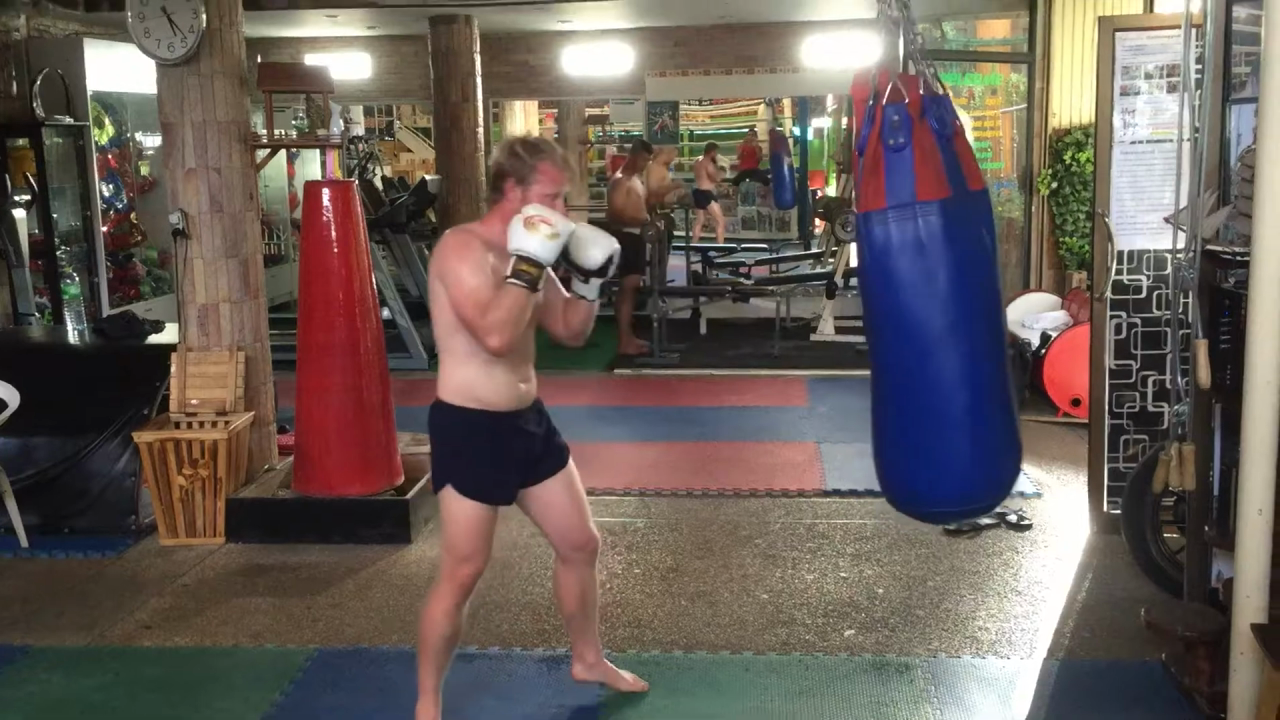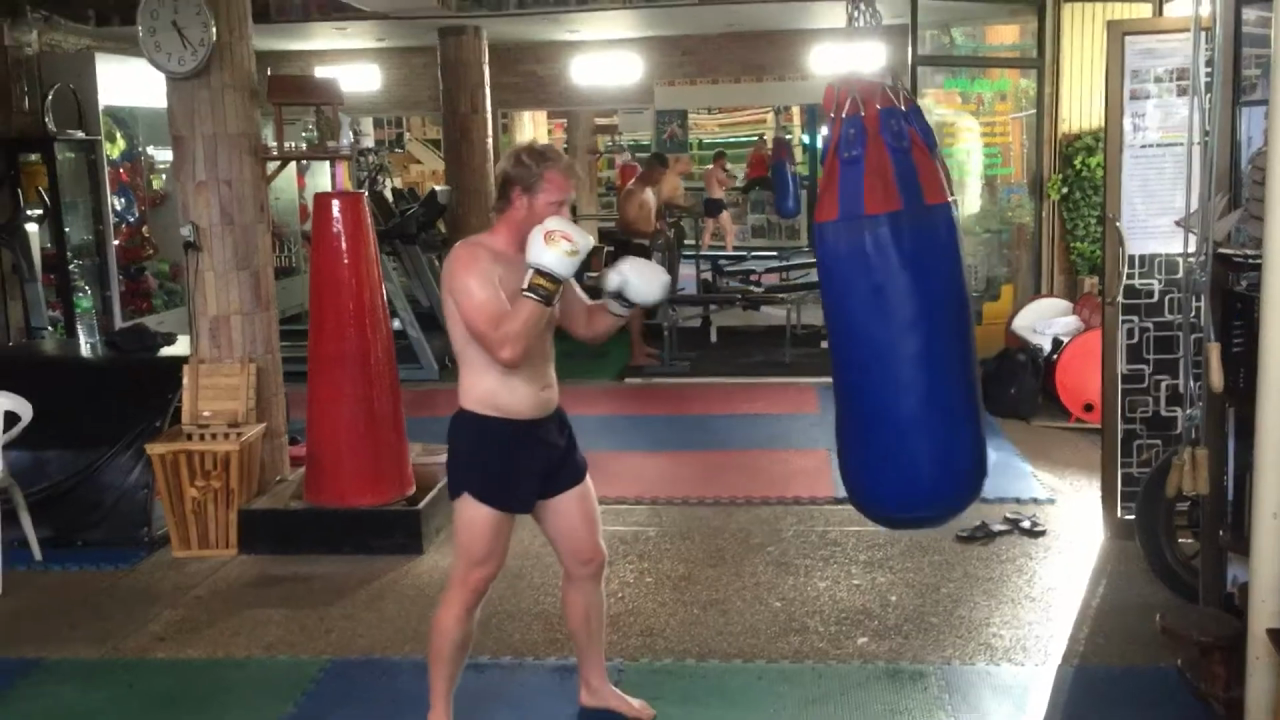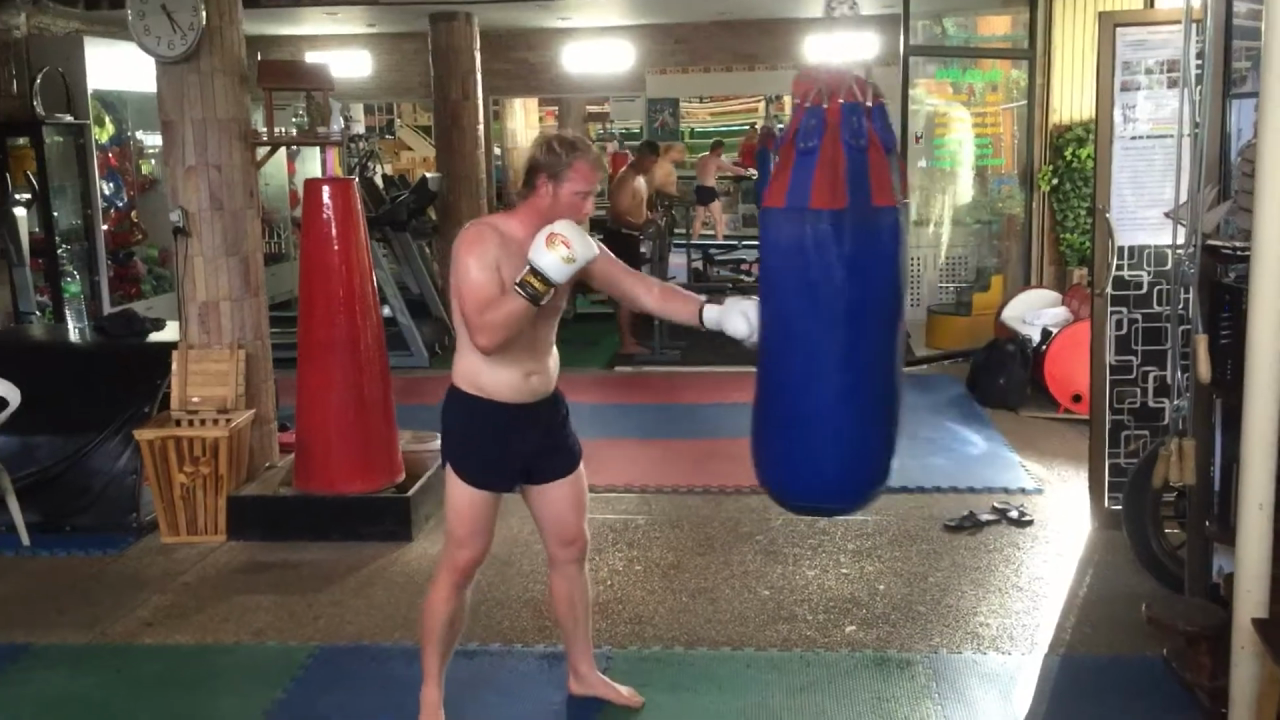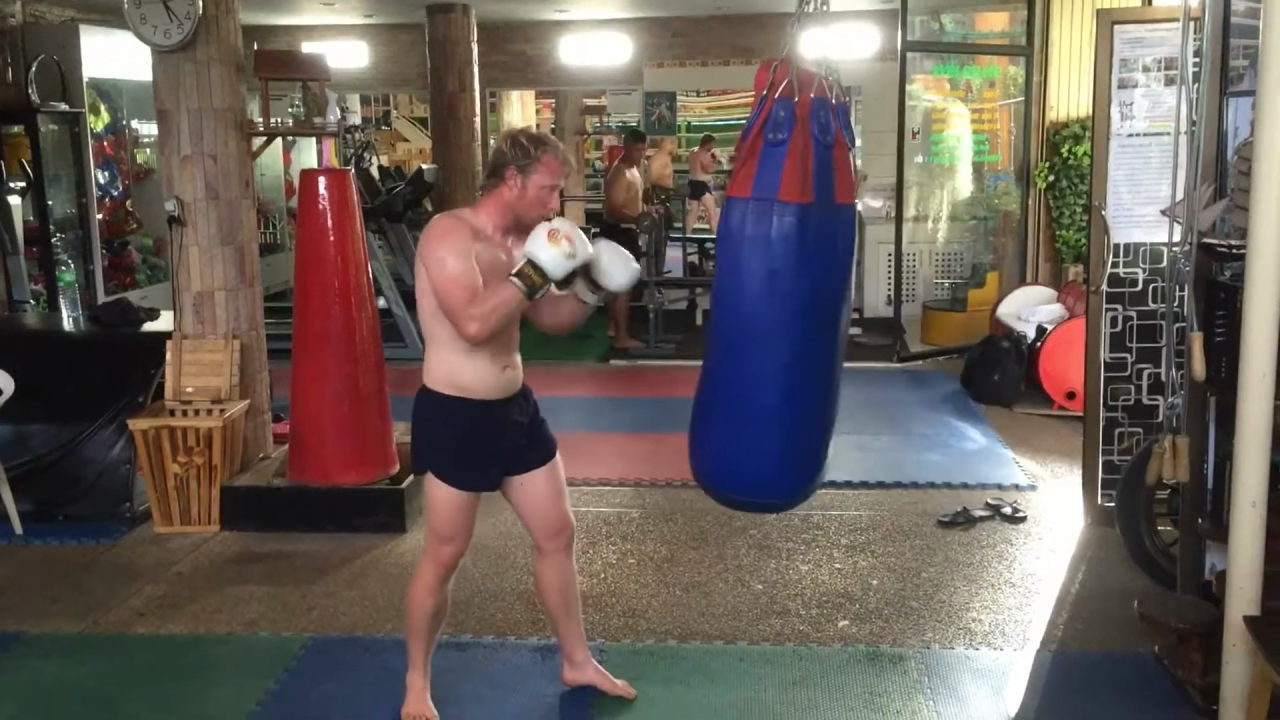
dt=0.3s
person 1, frame 1
left shoulder: (527, 249)
right shoulder: (461, 247)
left elbow: (572, 333)
right elbow: (495, 335)
left wrist: (588, 277)
right wrist: (528, 264)
left hip: (528, 420)
right hip: (469, 428)
left knee: (580, 544)
right knee: (460, 575)
left ankle: (589, 659)
person 1, frame 2
left shoulder: (540, 257)
right shoulder: (471, 260)
left elbow: (588, 327)
right elbow: (508, 347)
left wrist: (621, 299)
right wrist: (547, 277)
left hip: (550, 430)
right hip: (488, 437)
left knee: (587, 562)
right knee: (472, 582)
person 1, frame 3
left shoulder: (569, 242)
right shoulder: (480, 240)
left elbow: (642, 290)
right elbow: (487, 333)
left wrist: (715, 312)
right wrist: (542, 278)
left hip: (545, 413)
right hip: (481, 418)
left knee: (569, 549)
right knee: (461, 561)
left ankle: (583, 673)
person 1, frame 4
left shoulder: (520, 241)
right shoulder: (447, 234)
left elbow: (552, 320)
right elbow: (474, 324)
left wrist: (588, 282)
right wrist: (536, 272)
left hip: (514, 407)
right hip: (452, 416)
left knee: (557, 535)
right knee: (443, 557)
left ankle: (578, 661)
person 2, frame 1
left shoulder: (637, 178)
right shoulder: (620, 181)
right elbow: (614, 213)
right wrist: (641, 221)
left hip: (636, 236)
right hip: (625, 236)
left knee: (632, 287)
right knee: (628, 287)
left ankle: (629, 336)
right ankle: (624, 343)
person 2, frame 2
left shoulder: (649, 189)
right shoulder: (633, 192)
right elbow: (625, 225)
left wrist: (659, 227)
right wrist: (650, 234)
left hip: (643, 246)
right hip: (633, 248)
left ankle: (640, 344)
right ankle: (636, 355)
person 2, frame 3
left shoulder: (639, 177)
right shoulder: (626, 181)
right elbow: (618, 216)
left wrist: (649, 217)
right wrist: (642, 227)
left hip: (629, 236)
right hip: (621, 237)
left ankle: (626, 334)
right ankle: (626, 343)
person 2, frame 4
left shoulder: (633, 168)
right shoulder: (620, 174)
right elbow: (614, 210)
left wrist: (646, 211)
right wrist: (637, 219)
left hip: (626, 230)
right hip: (619, 231)
left ankle: (614, 327)
right ankle: (622, 337)
